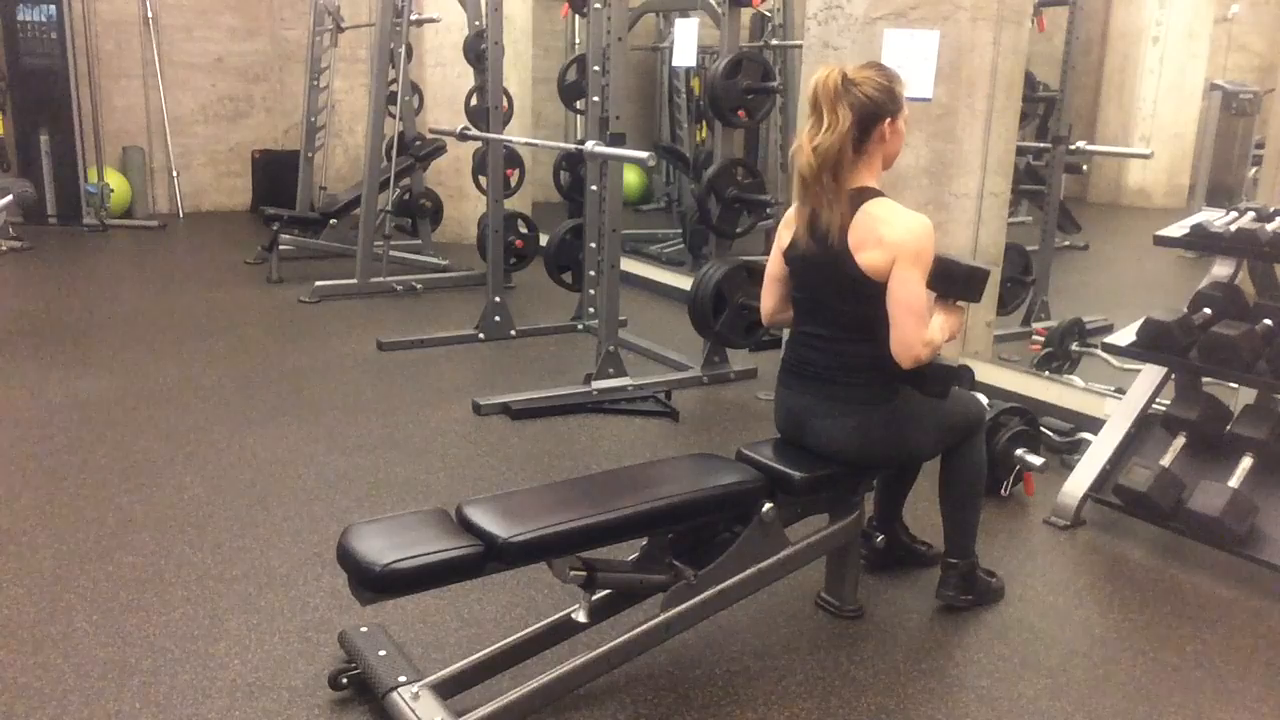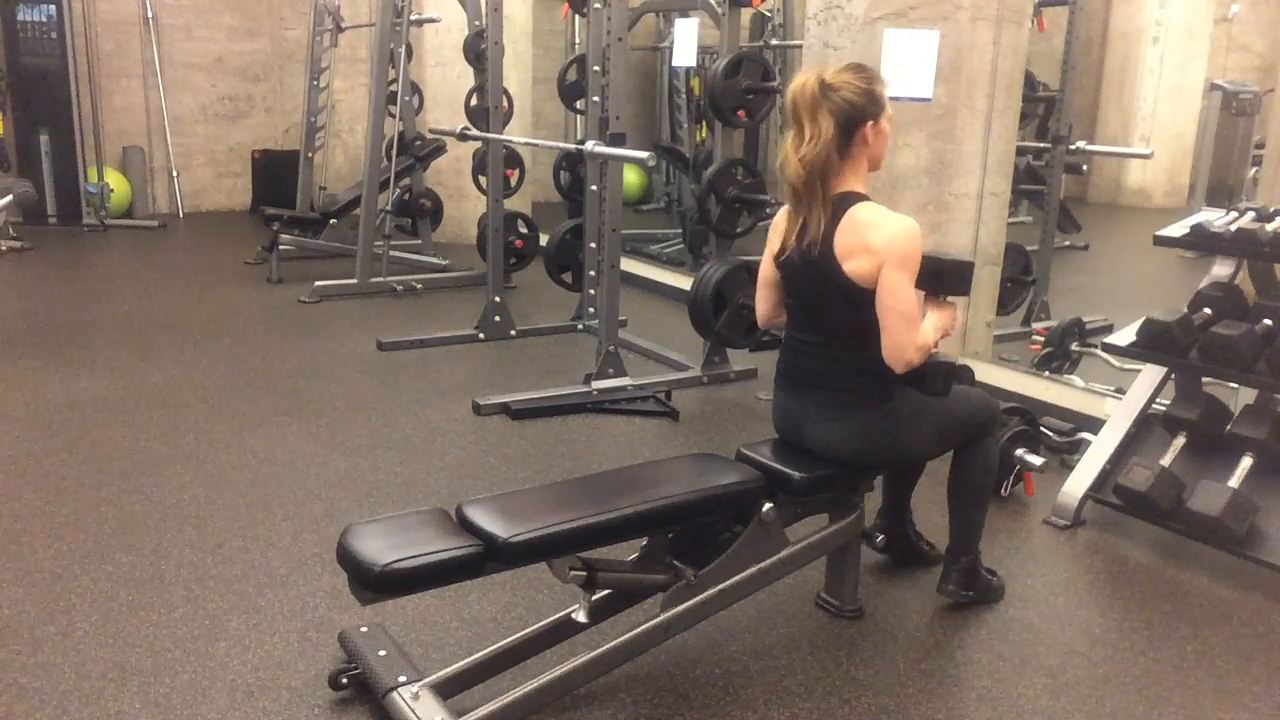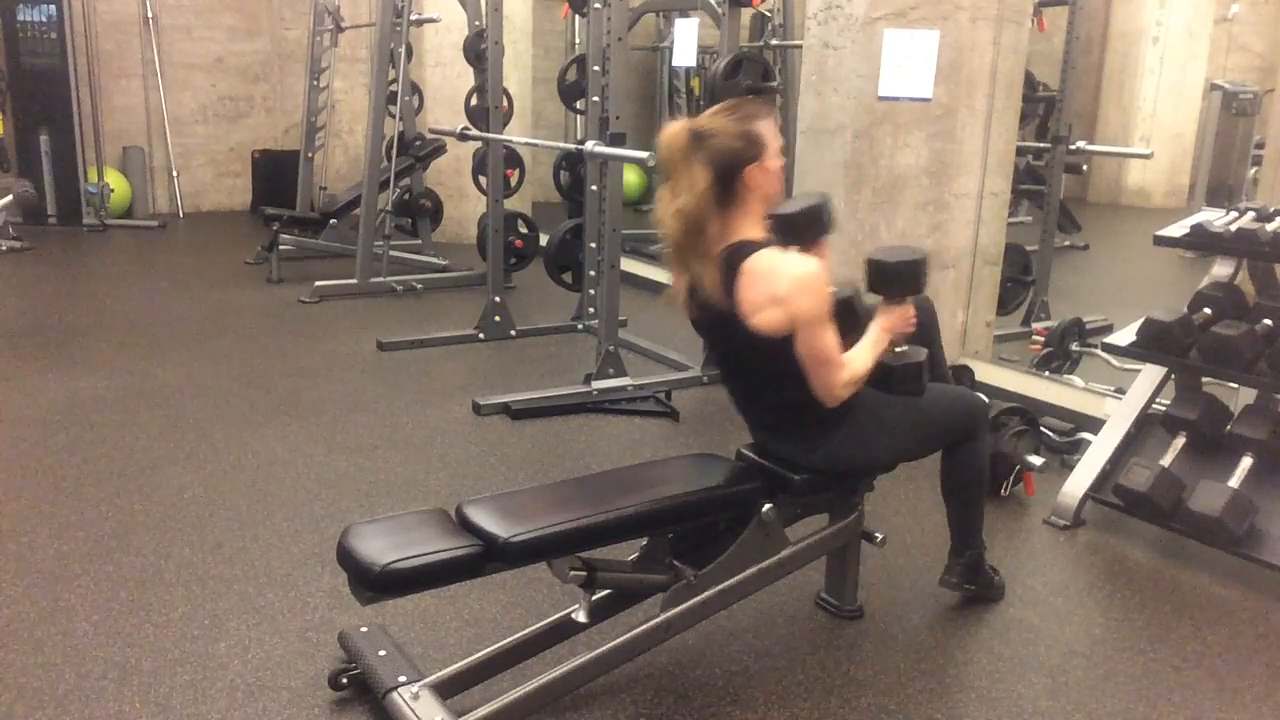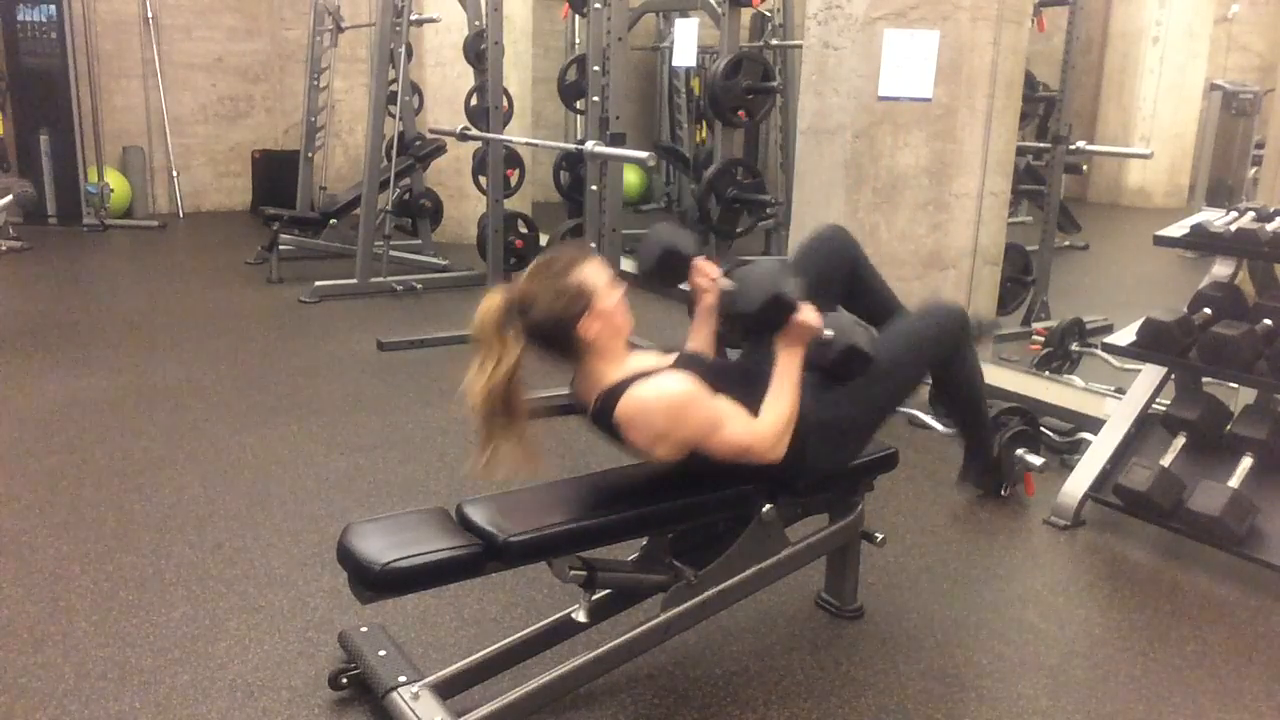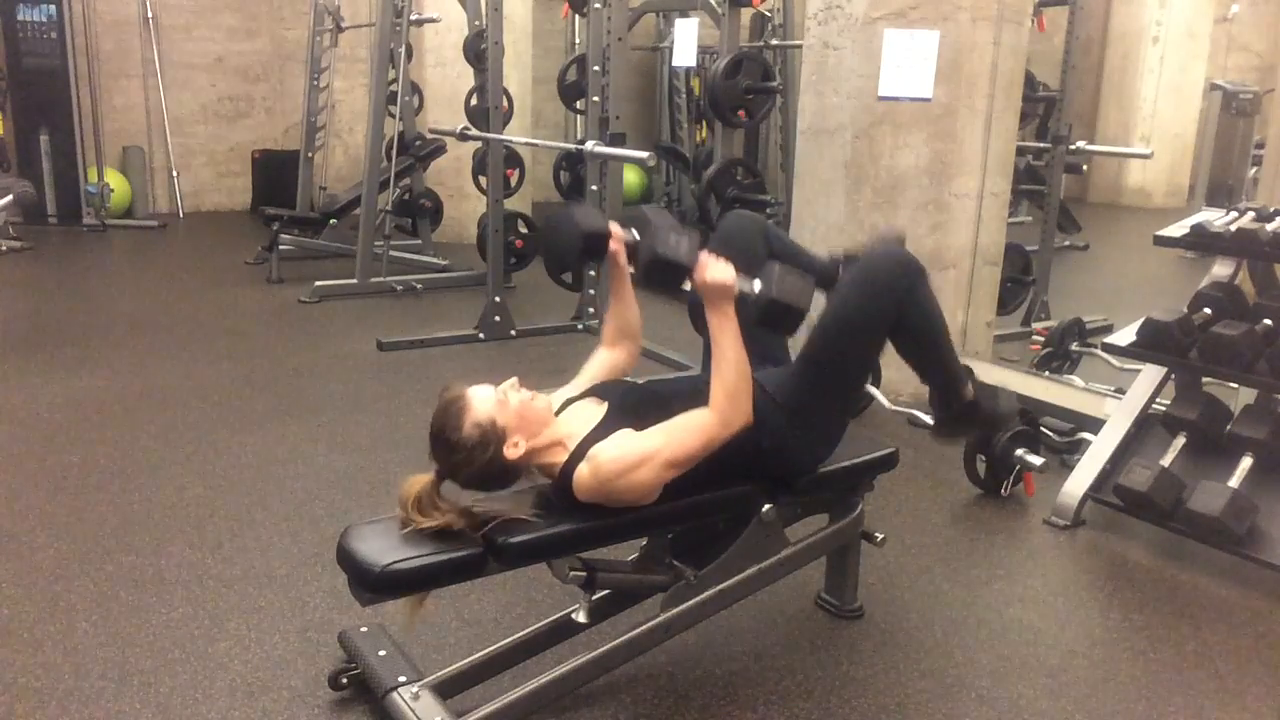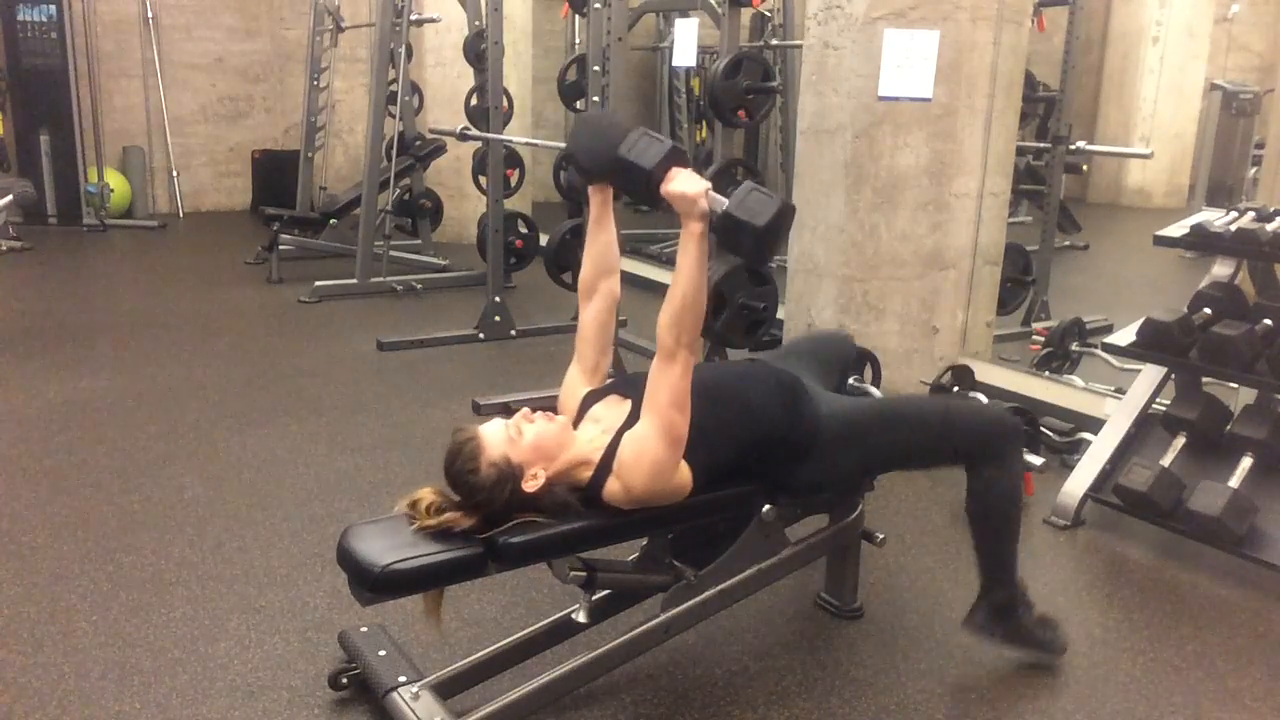
dt=0.5s
person 1, frame 1
left shoulder: (797, 211)
right shoulder: (904, 228)
left elbow: (772, 312)
right elbow: (909, 352)
right wrist: (946, 322)
left hip: (794, 410)
right hip: (857, 425)
left knee: (918, 403)
right knee: (967, 415)
left ankle: (886, 534)
right ankle: (961, 573)
person 1, frame 2
left shoulder: (788, 217)
right shoulder: (889, 231)
right elbow: (902, 356)
right wrist: (937, 321)
left hip: (792, 412)
right hip: (853, 427)
left knee: (923, 395)
right knee: (981, 413)
left ankle: (896, 524)
right ankle: (963, 568)
person 1, frame 3
left shoulder: (696, 257)
right shoulder: (793, 275)
right elbow: (835, 388)
right wrist: (883, 328)
left hip: (770, 424)
right hip: (824, 439)
left knee: (918, 307)
right knee: (970, 412)
right ankle: (967, 563)
person 1, frame 4
left shoulder: (601, 378)
right shoulder: (649, 405)
right elbow: (771, 445)
left wrist: (707, 306)
right wrist: (793, 349)
left hip: (760, 382)
right hip: (808, 431)
left knee: (834, 244)
right knee: (946, 322)
left ankle: (908, 331)
right ankle: (984, 460)
person 1, frame 5
left shoulder: (560, 413)
right shoulder: (604, 469)
left elbow: (620, 348)
right elbow: (732, 418)
left wrist: (617, 272)
right wrist: (718, 307)
left hip: (744, 389)
right hip: (782, 427)
left knee: (740, 229)
right knee: (892, 266)
left ankle: (838, 277)
right ankle: (957, 403)
person 1, frame 6
left shoulder: (578, 410)
right shoulder: (634, 473)
left elbow: (597, 300)
right elbow: (677, 350)
left wrist: (601, 196)
right wrist: (694, 225)
left hip: (776, 387)
right hip: (806, 432)
left knee: (834, 342)
right knee: (996, 432)
left ankle: (829, 492)
right ankle: (1001, 605)
